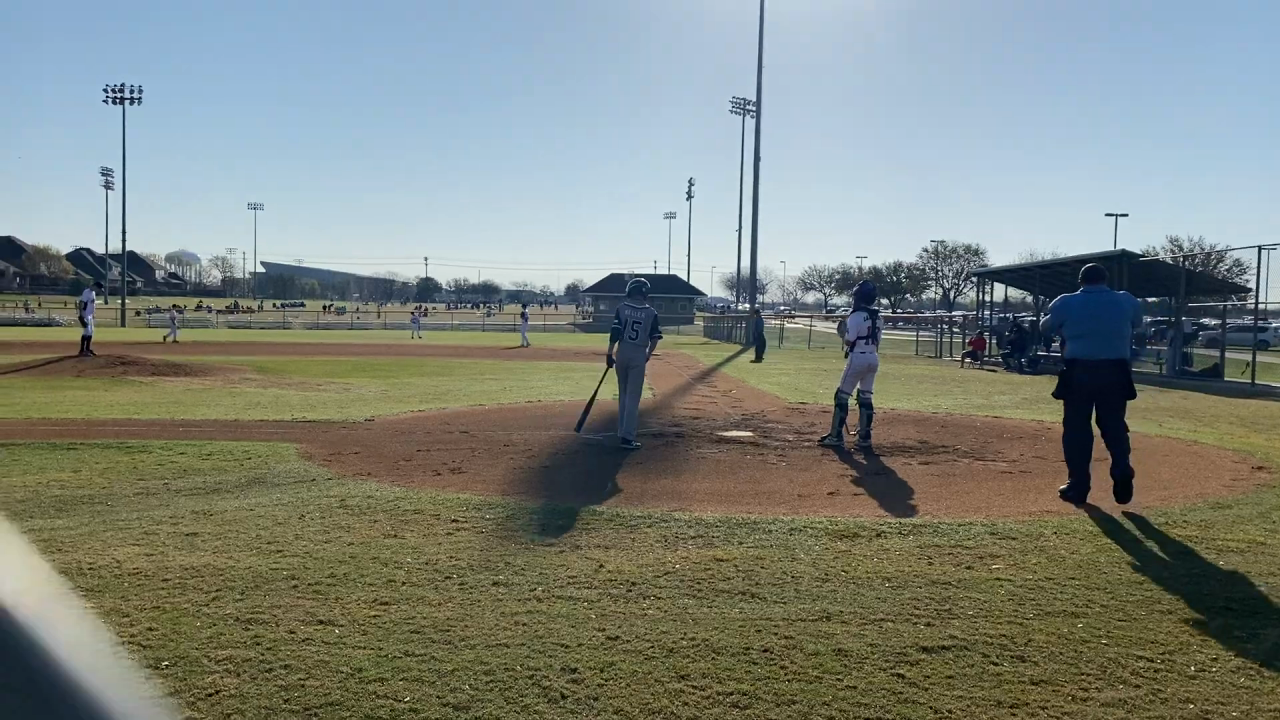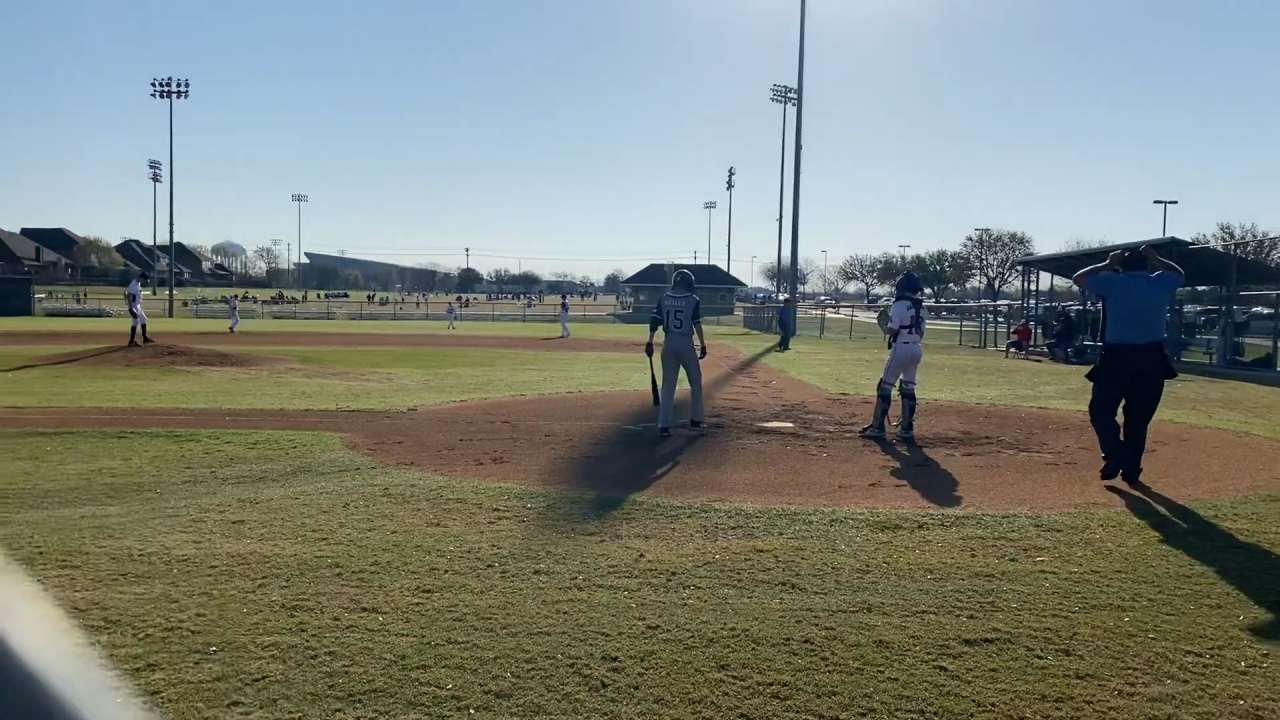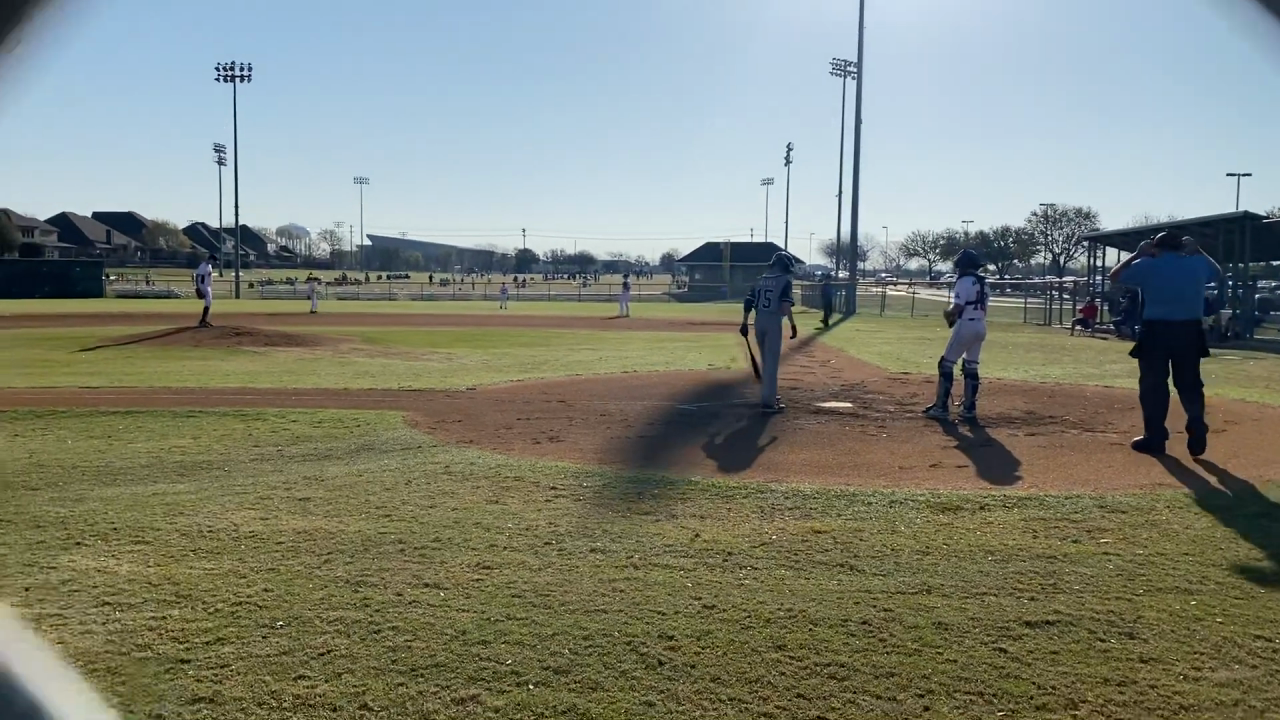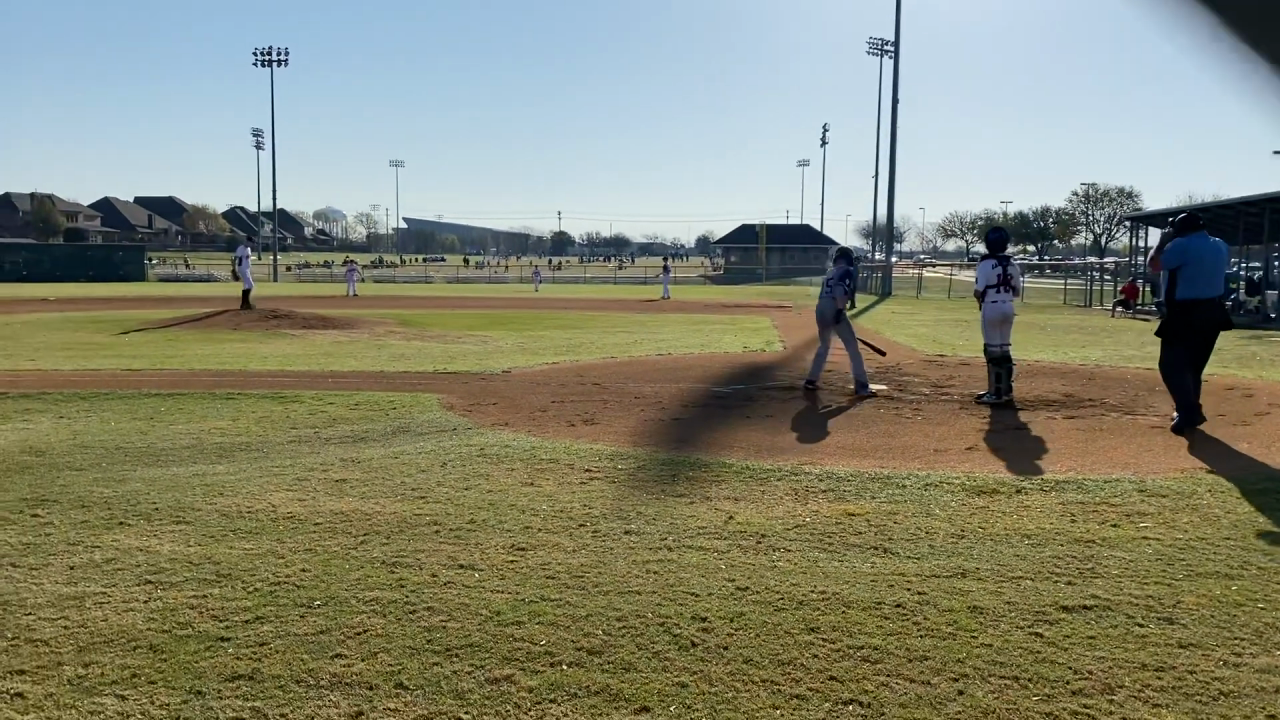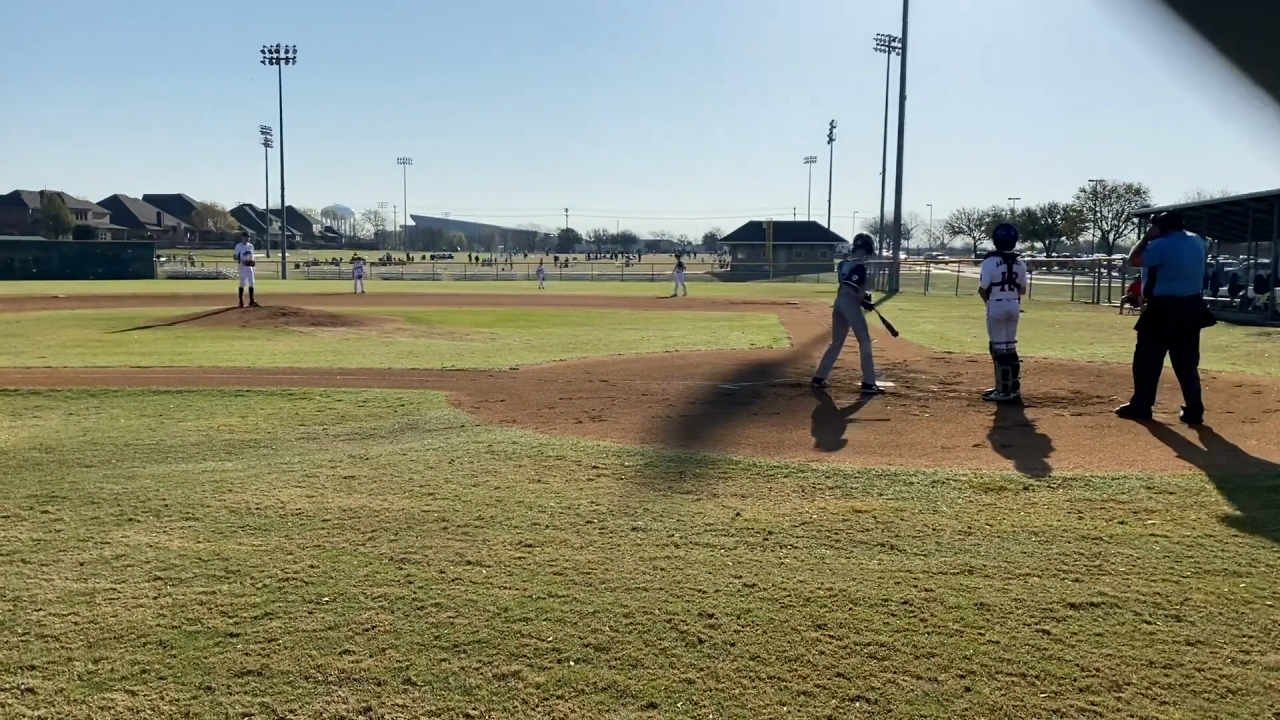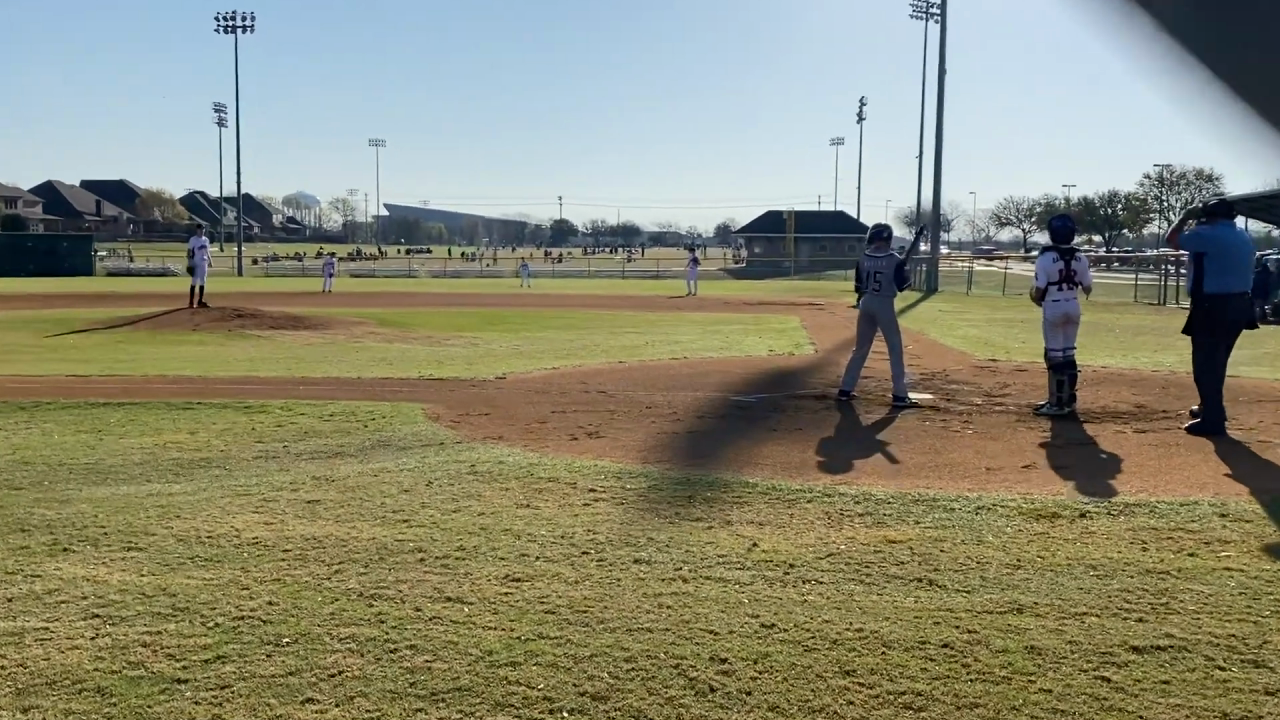
dt=0.7s
person 1, frame 1
left shoulder: (1067, 303)
right shoulder: (1126, 302)
left elbow: (1045, 327)
right elbow: (1137, 323)
left hip: (1079, 373)
right hip: (1115, 373)
left knee: (1076, 430)
right knee: (1115, 428)
left ankle: (1078, 487)
right ankle: (1122, 480)
person 1, frame 2
left shoulder: (1113, 282)
right shoulder: (1160, 284)
left elbow: (1078, 278)
right elbow: (1179, 274)
left wrist: (1108, 265)
right wrist: (1156, 259)
left hip: (1118, 357)
right hip: (1152, 358)
left knee: (1101, 410)
right knee: (1139, 416)
left ankle: (1115, 456)
right ankle: (1131, 469)
person 1, frame 3
left shoulder: (1148, 265)
right shoulder: (1198, 264)
left elbow: (1115, 277)
right elbow: (1216, 273)
left wrist: (1138, 255)
right wrist: (1197, 251)
left hip: (1156, 333)
right hip: (1189, 333)
left knee: (1153, 387)
right knee: (1190, 386)
left ankle: (1155, 438)
right ankle: (1197, 435)
person 1, frame 4
left shoulder: (1182, 245)
right shoulder: (1220, 246)
left elbow: (1154, 265)
left wrist: (1163, 241)
left hip: (1185, 313)
right hip: (1212, 312)
left knee: (1172, 365)
right knee: (1194, 366)
left ankle: (1189, 414)
right ankle: (1188, 413)
person 1, frame 5
left shoulder: (1162, 245)
right shoulder: (1197, 243)
left elbow: (1134, 260)
left wrist: (1147, 237)
left hip: (1162, 310)
right hip: (1191, 309)
left knee: (1147, 359)
right knee: (1186, 361)
left ankle: (1141, 405)
right ankle: (1194, 409)
person 1, frame 6
left shoulder: (1208, 234)
right shoulder: (1244, 237)
left elbow: (1172, 240)
left wrist: (1186, 217)
right wrist: (1197, 226)
left hip: (1212, 308)
right hip: (1238, 306)
left knee: (1206, 364)
right knee: (1217, 363)
left ankle: (1212, 419)
right ankle: (1210, 410)
person 2, frame 1
left shoulder: (856, 316)
right shoulder: (877, 318)
left elbow: (849, 342)
right elbow: (876, 342)
left wrist: (843, 333)
left hip: (858, 359)
right hip: (873, 358)
left knee: (842, 396)
right knee: (866, 397)
left ankle: (836, 436)
right ankle: (864, 437)
person 2, frame 2
left shoulder: (899, 305)
right shoulder: (921, 307)
left elbow: (892, 330)
right elbow: (921, 333)
left hip: (901, 349)
right hip: (916, 349)
left knee: (885, 387)
right knee: (909, 388)
left ankle: (878, 428)
right ankle: (906, 428)
person 2, frame 3
left shoulder: (964, 281)
right shoulder: (983, 284)
left elbow: (958, 307)
right elbow: (983, 310)
left wrist: (948, 313)
left hip: (966, 326)
right hip: (980, 326)
left knee: (946, 363)
right knee: (971, 366)
left ankle: (941, 406)
right ankle: (969, 408)
person 2, frame 4
left shoulder: (985, 264)
right shoulder: (1013, 265)
left elbow: (978, 293)
right elbow: (1016, 292)
left wrist: (980, 297)
left hip: (991, 308)
right hip: (1008, 308)
left knee: (992, 350)
right knee: (1004, 349)
left ankle: (995, 393)
right ankle: (1006, 390)
person 2, frame 5
left shoulder: (990, 261)
right shoulder: (1020, 263)
left elbow: (982, 290)
right elbow: (1022, 291)
left wrist: (987, 297)
left hip: (996, 307)
right hip: (1013, 306)
left knee: (999, 348)
right knee: (1010, 346)
left ankle: (1003, 390)
right ankle: (1013, 387)
person 2, frame 6
left shoulder: (1046, 257)
right shoulder: (1080, 258)
left elbow: (1038, 291)
right elbow: (1087, 289)
left wrist: (1036, 298)
left hip: (1053, 309)
right hip: (1073, 308)
left knee: (1054, 355)
right knee: (1068, 353)
left ankle: (1057, 403)
right ankle: (1069, 400)
person 3, frame 1
left shoulder: (622, 308)
right shoulder: (651, 312)
left elbow: (615, 332)
right elbow: (655, 338)
left wrist: (609, 354)
right wrist: (648, 355)
left hip: (622, 353)
right hip: (639, 355)
left knee: (623, 395)
right knee: (633, 397)
left ankle: (623, 434)
right ankle: (627, 437)
person 3, frame 2
left shoulder: (664, 299)
right shoulder: (693, 300)
left elbow: (654, 321)
right elbow: (697, 324)
left wrist: (650, 342)
right wrist: (703, 345)
left hip: (669, 343)
right hip: (686, 343)
left knee: (668, 386)
right knee: (696, 382)
left ankle: (664, 425)
right ankle: (696, 420)
person 3, frame 3
left shoulder: (761, 280)
right shoulder: (785, 281)
left elbow: (748, 302)
right elbow: (785, 305)
left wrist: (745, 323)
right wrist: (793, 324)
left hip: (759, 321)
right hip: (773, 321)
left knee: (766, 361)
right knee: (771, 363)
left ankle: (769, 397)
right ankle: (768, 402)
person 3, frame 4
left shoulder: (830, 272)
right shoulder: (847, 271)
right elbow: (840, 290)
right wrist: (840, 310)
left hip: (820, 308)
right hip: (833, 309)
left knee: (824, 345)
right knee: (852, 346)
left ankle: (811, 380)
right ankle: (861, 385)
person 3, frame 5
left shoulder: (847, 262)
right shoulder: (859, 265)
right elbow: (849, 288)
left wrist: (863, 294)
right wrist: (863, 300)
left hip: (839, 303)
right hip: (851, 305)
left knee: (836, 343)
right knee: (865, 342)
left ankle: (819, 378)
right ankle: (868, 383)
person 3, frame 6
left shoulder: (863, 259)
right shoulder: (895, 260)
left elbow: (858, 288)
right elbow: (902, 286)
left hip: (866, 304)
right hip: (885, 305)
left knee: (860, 349)
right knee: (895, 350)
left ankle: (845, 389)
right ankle: (899, 395)
